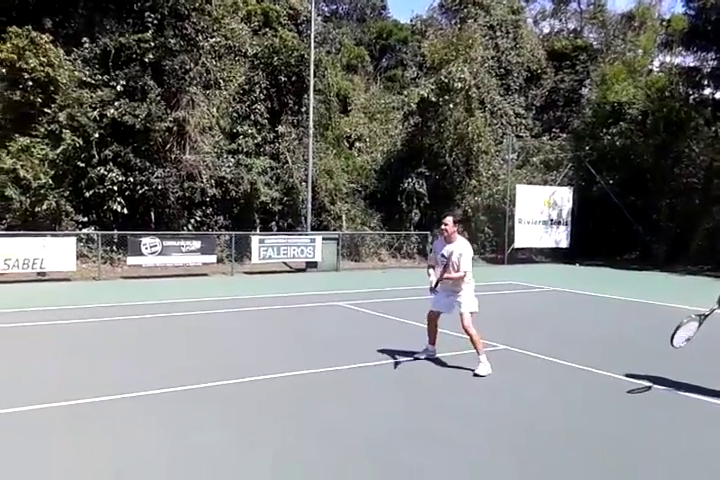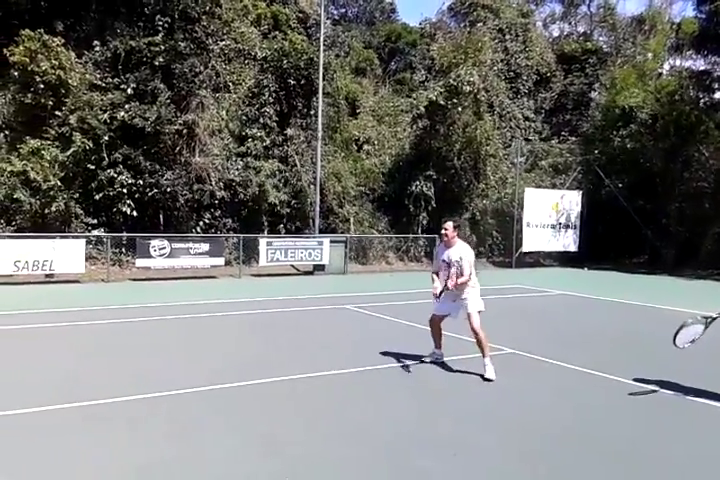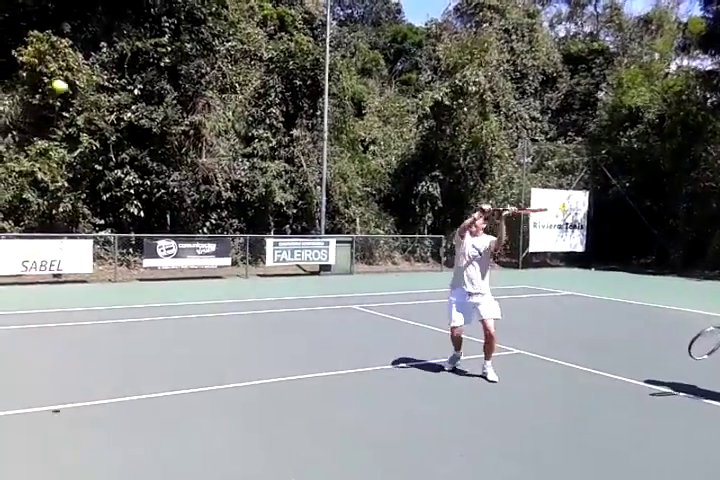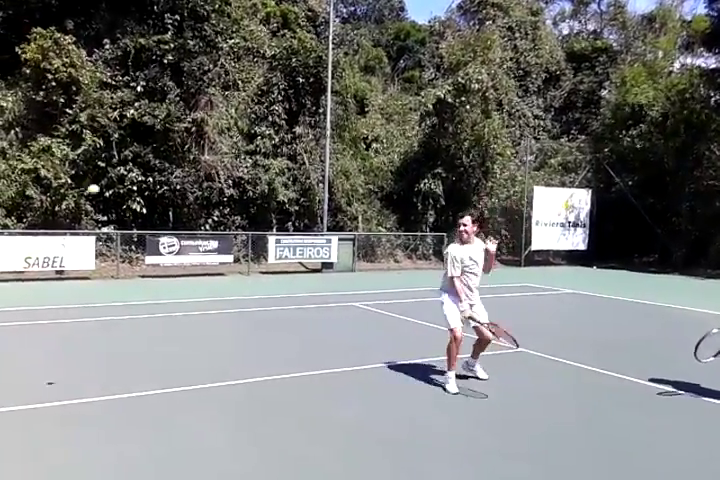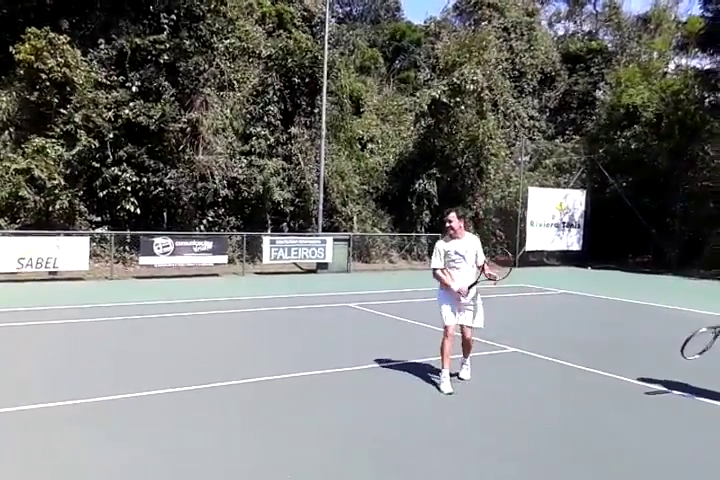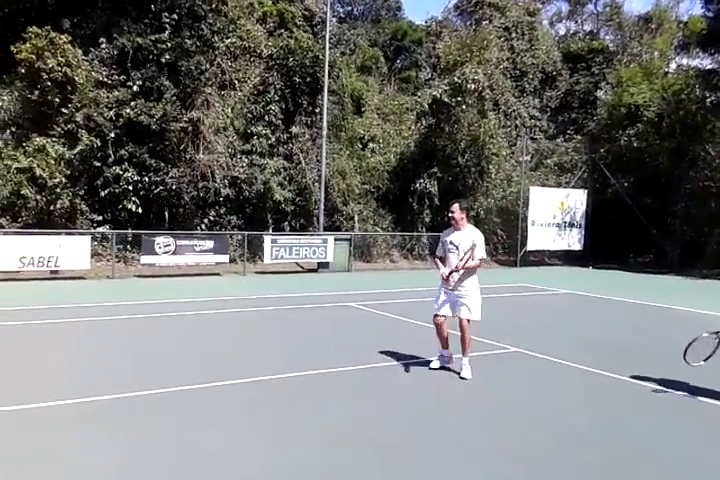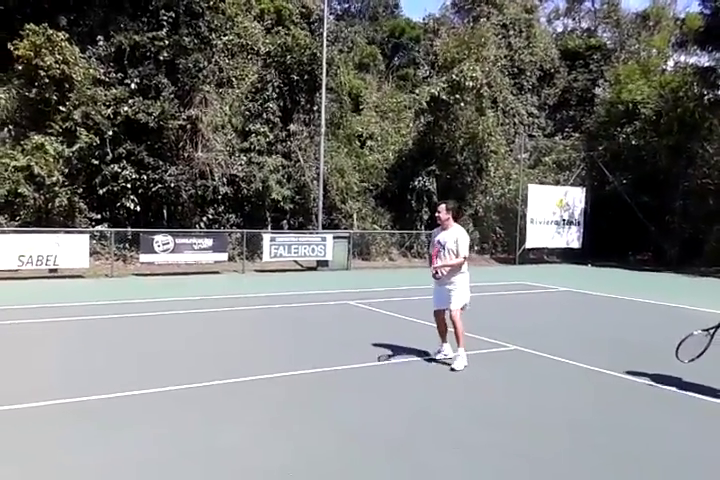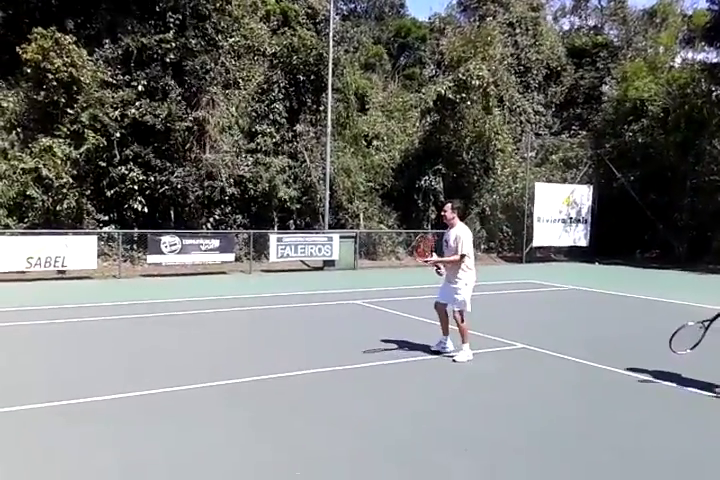
dt=0.4s
person 1, frame 1
left shoulder: (464, 247)
right shoulder: (437, 243)
left elbow: (462, 274)
right elbow: (431, 265)
left wrist: (446, 276)
right wrist: (432, 277)
left hip: (463, 289)
right hip: (444, 289)
left knee: (467, 325)
right knee: (431, 317)
left ankle: (483, 362)
right ankle: (430, 349)
person 1, frame 2
left shoulder: (465, 251)
right shoulder: (439, 248)
left elbow: (467, 276)
right elbow: (435, 271)
left wrist: (455, 283)
right wrist: (436, 285)
left hip: (468, 292)
right hip: (449, 293)
left knee: (475, 327)
right knee: (434, 321)
left ankle: (488, 365)
right ankle: (438, 353)
person 1, frame 3
left shoulder: (488, 241)
right shoulder: (462, 237)
left elbow: (500, 243)
right elbow: (462, 230)
left wrist: (502, 220)
right wrist: (474, 217)
left hip: (481, 293)
right hip: (459, 293)
left knee: (490, 332)
right knee: (456, 332)
left ankle: (487, 366)
right ankle: (457, 353)
person 1, frame 4
left shoulder: (479, 245)
right shoulder: (453, 250)
left elbow: (486, 270)
right elbow: (454, 280)
left wrist: (490, 252)
right wrist: (462, 305)
left hip: (472, 298)
right hip: (452, 297)
left knee: (486, 337)
right knee: (456, 335)
left ankle: (472, 363)
right ankle: (450, 376)
person 1, frame 5
left shoulder: (474, 240)
right shoulder: (442, 244)
left elbow: (480, 264)
right elbow: (436, 271)
left wrist: (489, 273)
right wrist: (454, 286)
left hip: (470, 296)
right hip: (448, 294)
left knee: (467, 334)
right knee: (448, 332)
left ankle: (465, 362)
right ankle: (445, 375)
person 1, frame 6
left shoulder: (475, 235)
right shoulder: (446, 234)
left elbow: (478, 262)
right elbow: (438, 257)
left wrist: (463, 266)
right wrist: (441, 269)
left hip: (467, 287)
right hip: (446, 286)
left knee: (464, 324)
right knee: (438, 320)
left ankle: (465, 363)
right ankle: (445, 355)
person 1, frame 7
left shoulder: (459, 233)
right shoulder: (435, 232)
left elbow: (461, 260)
right elbow: (432, 255)
left wrist: (443, 264)
right wrist: (434, 267)
left hip: (457, 281)
right hip: (441, 281)
left knee: (455, 314)
right knee: (439, 314)
left ankle: (461, 353)
right ankle: (444, 348)
person 1, frame 8
left shoulder: (462, 232)
right shoulder: (448, 231)
left elbow: (459, 258)
left wrist: (438, 260)
right wrist: (440, 264)
left hip: (462, 279)
right hip: (450, 278)
left knee: (458, 314)
right knee: (439, 306)
left ankle: (466, 349)
right ankle: (446, 342)
